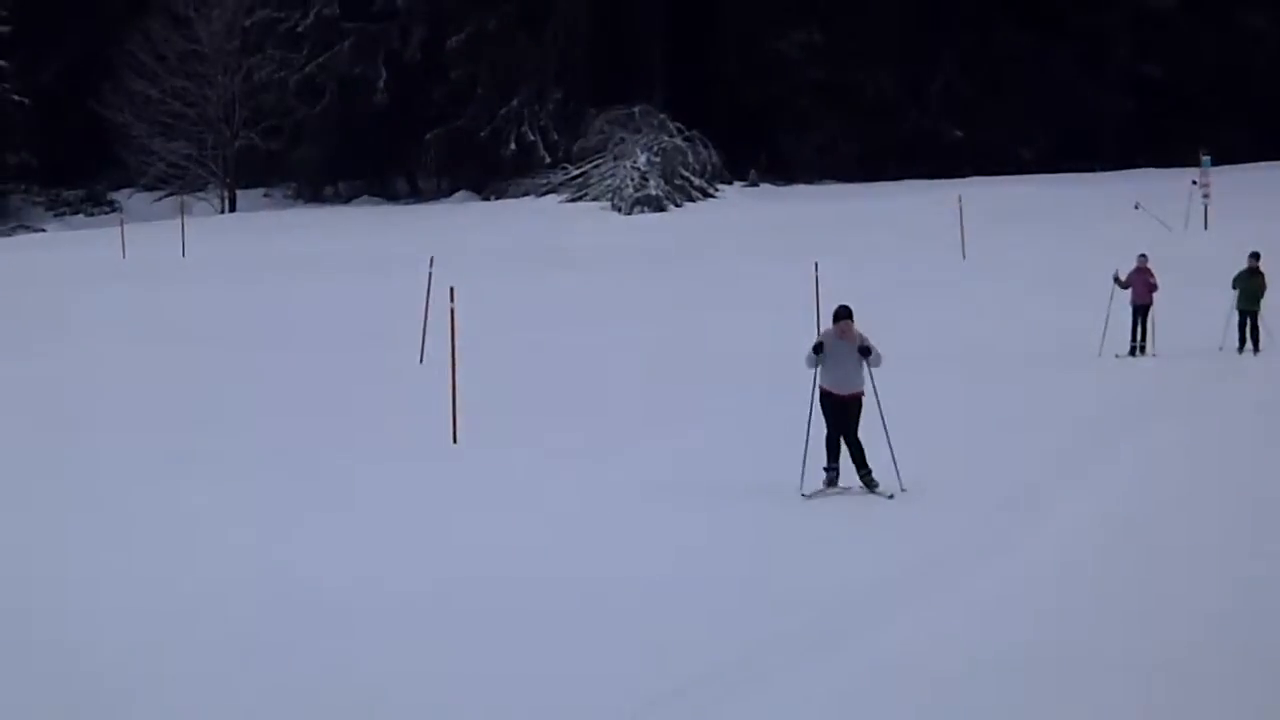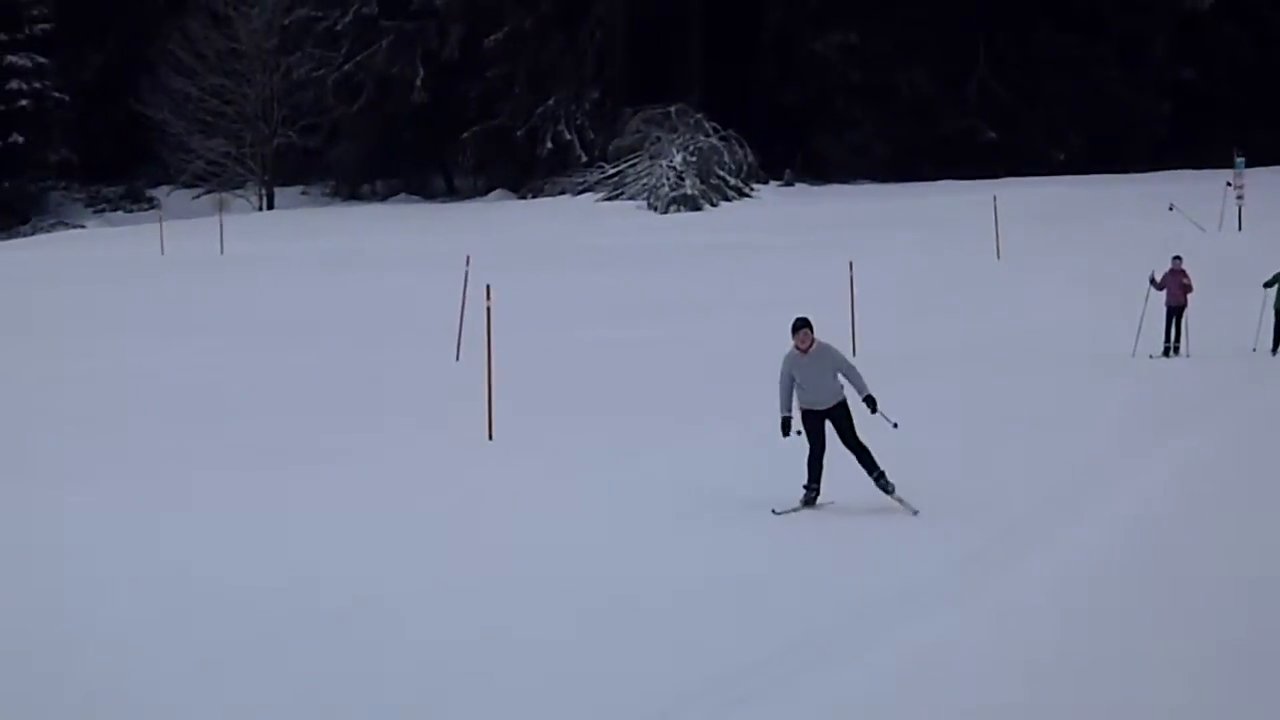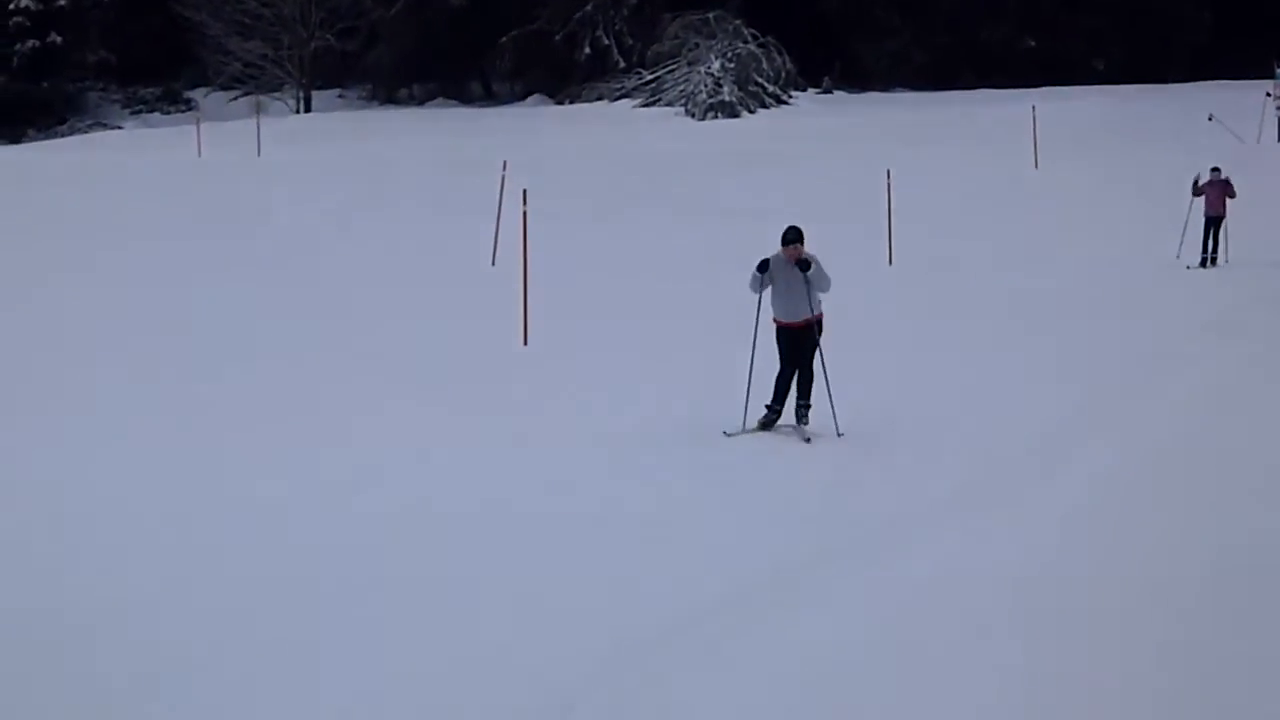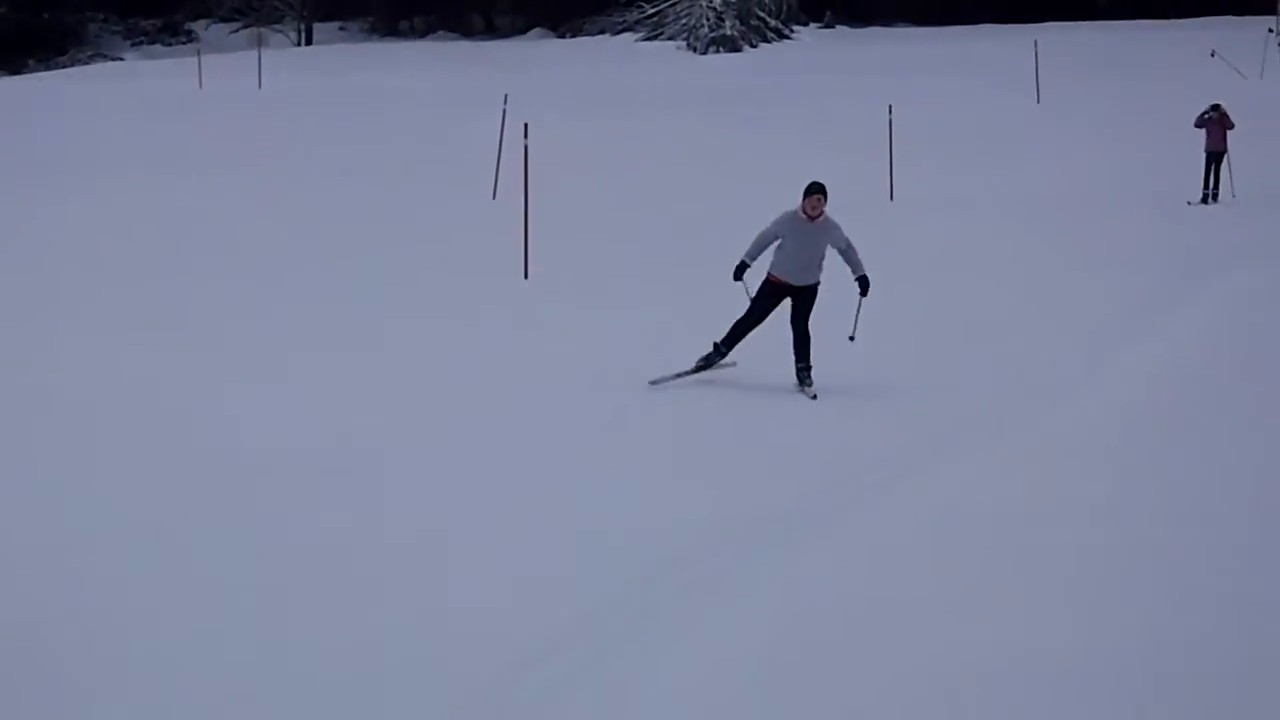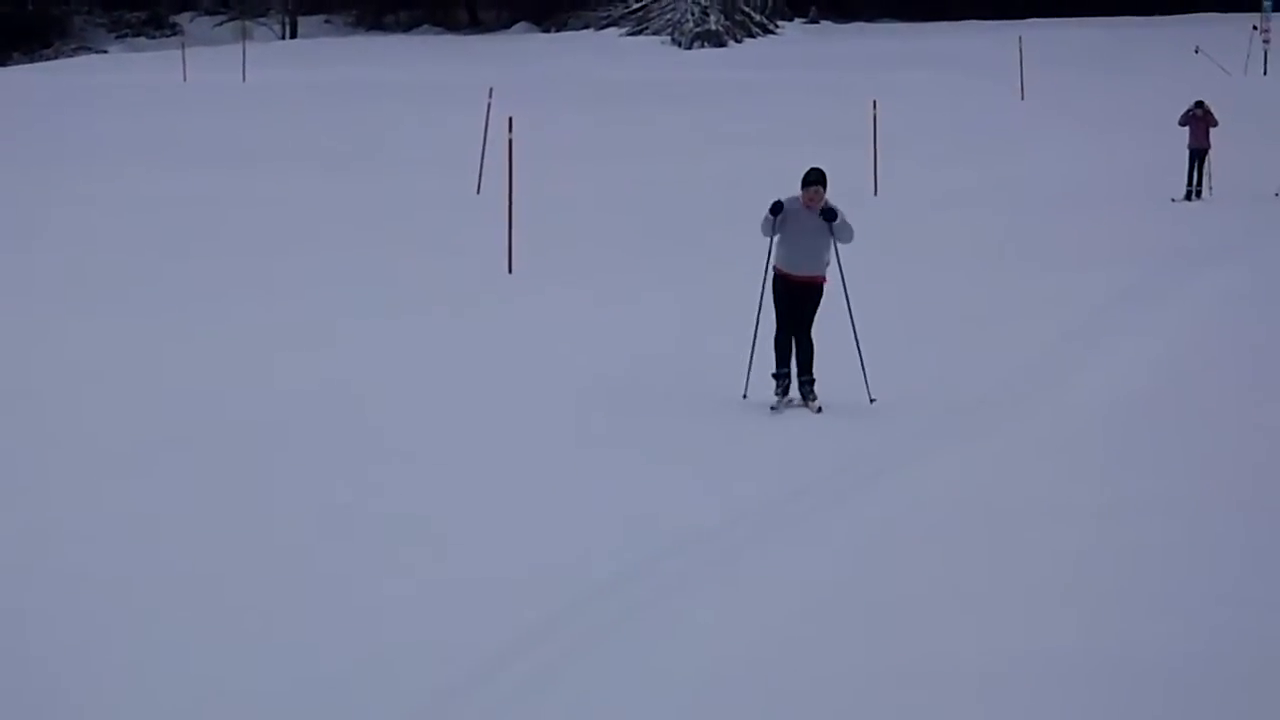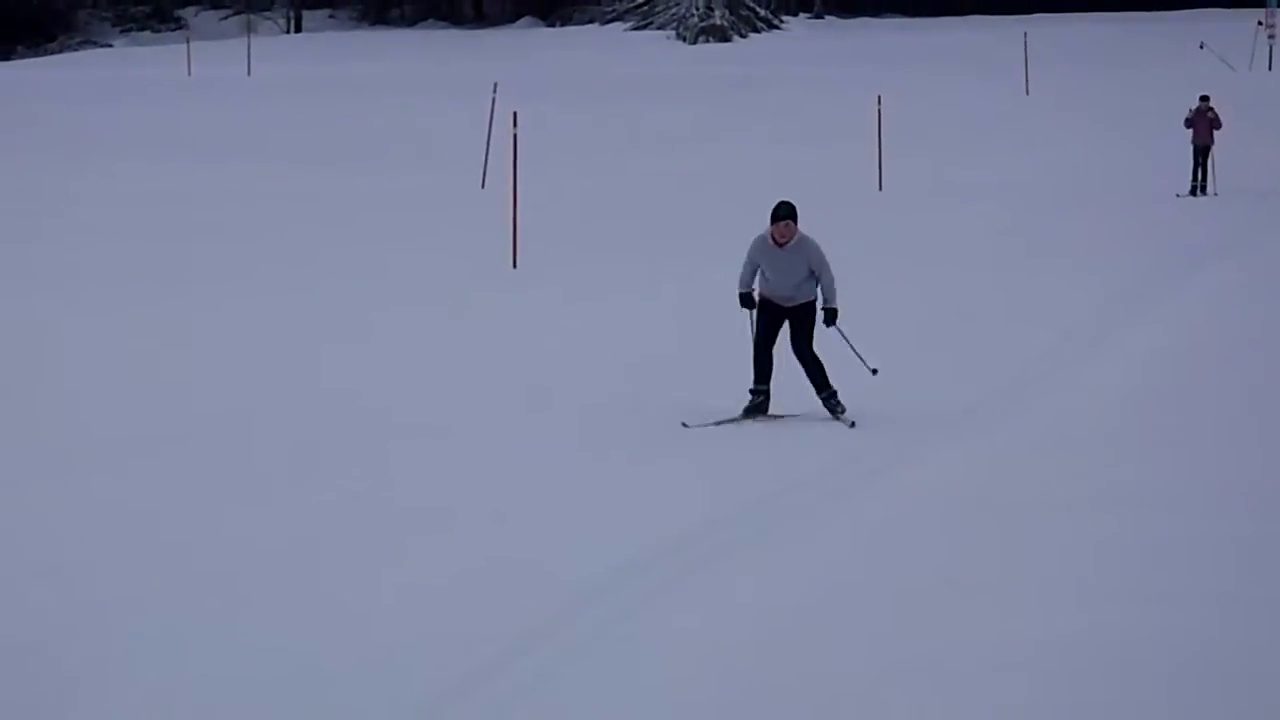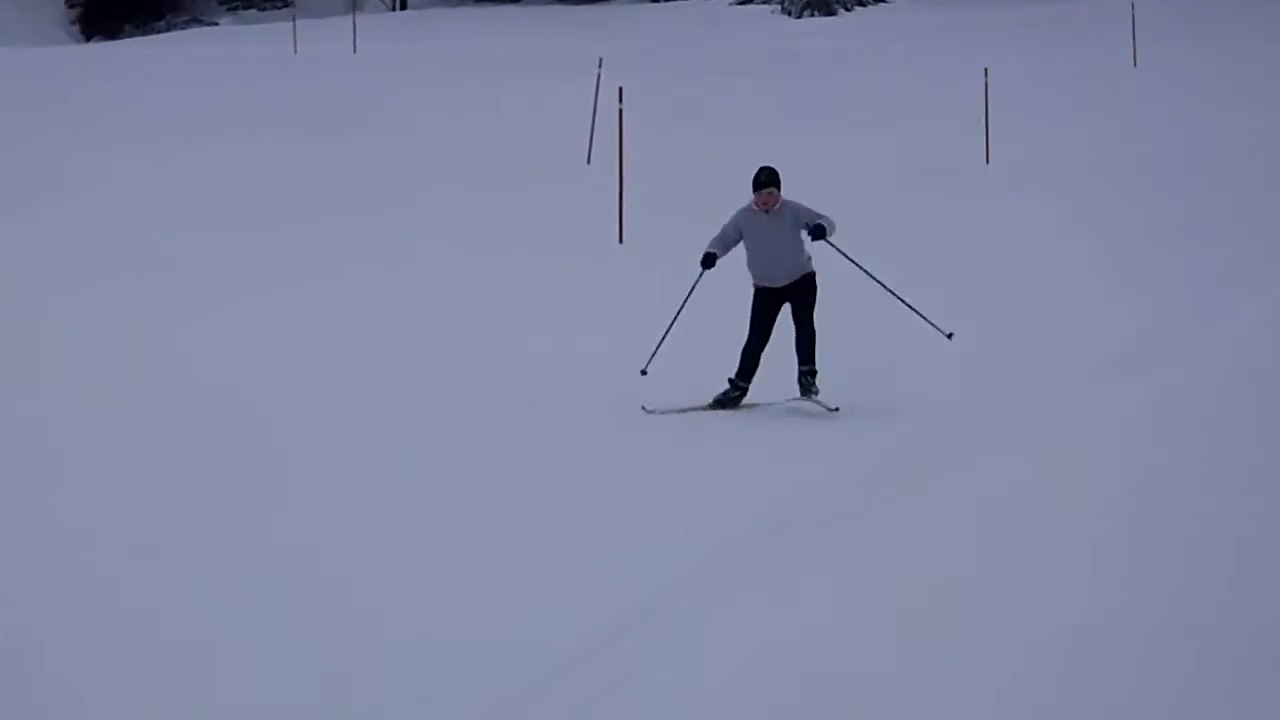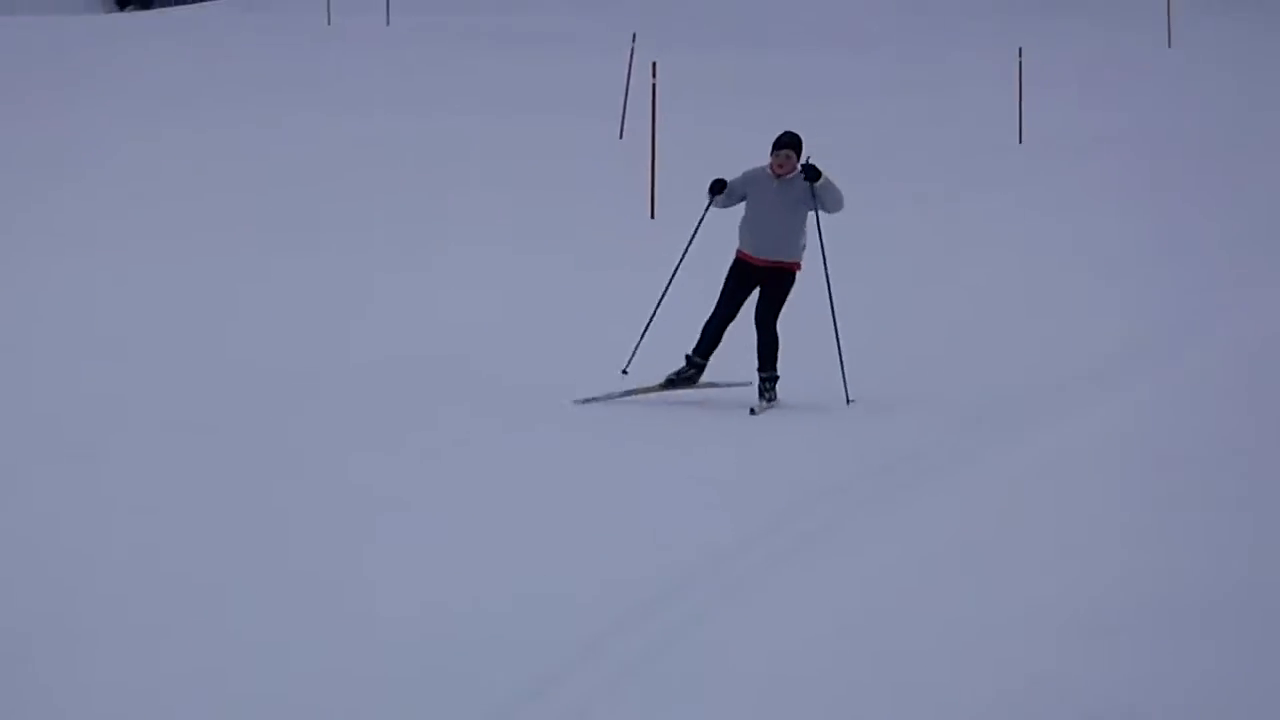
dt=0.5s
person 1, frame 1
left shoulder: (859, 339)
right shoulder: (825, 337)
left elbow: (877, 361)
right elbow: (811, 363)
left wrist: (869, 354)
right wrist: (815, 352)
left hip: (853, 394)
right hip: (829, 393)
left knee: (850, 435)
right knee: (833, 430)
person 1, frame 2
left shoulder: (827, 351)
right shoulder: (789, 359)
left elbow: (849, 371)
right elbow: (785, 388)
left wrist: (865, 393)
right wrist: (785, 416)
left hip: (836, 403)
right hip: (809, 409)
left knee: (852, 442)
right knee: (817, 449)
right ankle: (812, 490)
person 1, frame 3
left shoulder: (810, 260)
right shoulder: (773, 263)
left elbow: (825, 286)
right elbow: (755, 287)
left wrist: (809, 269)
right wrist: (759, 271)
left hip: (811, 321)
right hip: (785, 324)
left knee: (805, 364)
right knee: (788, 367)
left ankle: (802, 408)
right ankle: (773, 411)
person 1, frame 4
left shoulder: (830, 227)
right shoulder: (788, 219)
left elbow: (846, 248)
right elbow: (765, 237)
left wrist: (860, 274)
right wrist: (745, 261)
left hip: (807, 284)
right hip: (778, 279)
left knee: (799, 324)
right knee: (751, 318)
left ankle: (803, 370)
right ankle: (720, 351)
person 1, frame 5
left shoulder: (830, 210)
right shoulder: (788, 205)
left elbow: (847, 236)
right elbow: (766, 231)
left wrist: (834, 221)
right wrist: (772, 215)
left hip: (812, 281)
right hip: (783, 277)
left knee: (802, 331)
right knee: (784, 327)
left ankle: (806, 382)
right ankle: (783, 377)
person 1, frame 6
left shoulder: (807, 246)
right shoulder: (760, 243)
left elbow: (825, 274)
right elbow: (750, 265)
left wrist: (830, 305)
right wrist: (744, 290)
left hip: (803, 305)
right hip: (770, 302)
left knee: (803, 350)
right knee: (762, 344)
left ankle: (828, 396)
right ankle: (760, 396)
person 1, frame 7
left shoulder: (793, 211)
right shoulder: (743, 216)
left elbow: (828, 224)
right elbow: (723, 239)
left wrist: (821, 228)
right wrist: (711, 253)
left hip: (800, 279)
right hip: (766, 286)
left knee: (803, 321)
right knee: (756, 338)
left ankle: (807, 375)
right ankle: (737, 389)
person 1, frame 8
left shoulder: (805, 186)
right shoulder: (754, 177)
left elbow: (834, 205)
right elbow: (724, 199)
left wrist: (819, 179)
right wrist: (717, 190)
left hip: (784, 267)
right hip: (747, 261)
left knee: (765, 320)
right knee: (722, 314)
left ankle: (768, 379)
right ankle: (694, 366)
